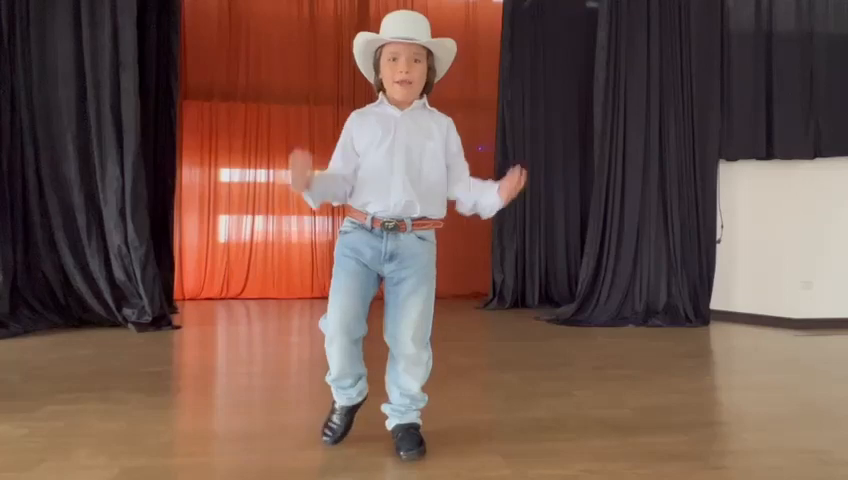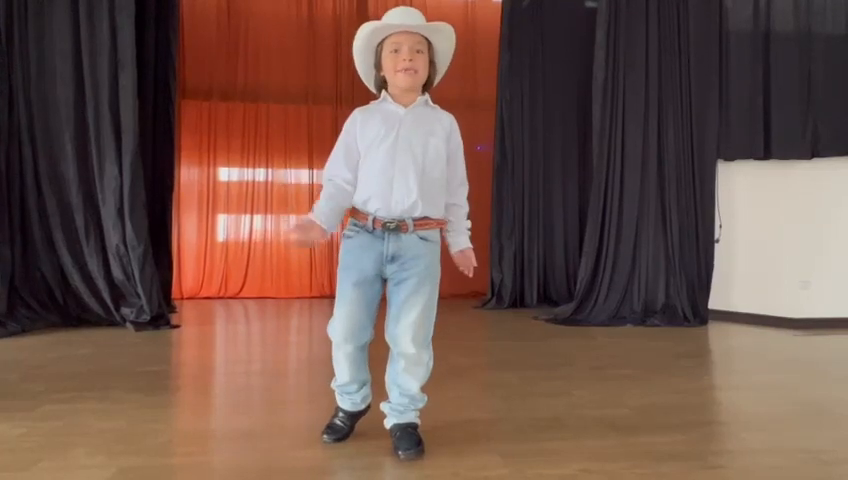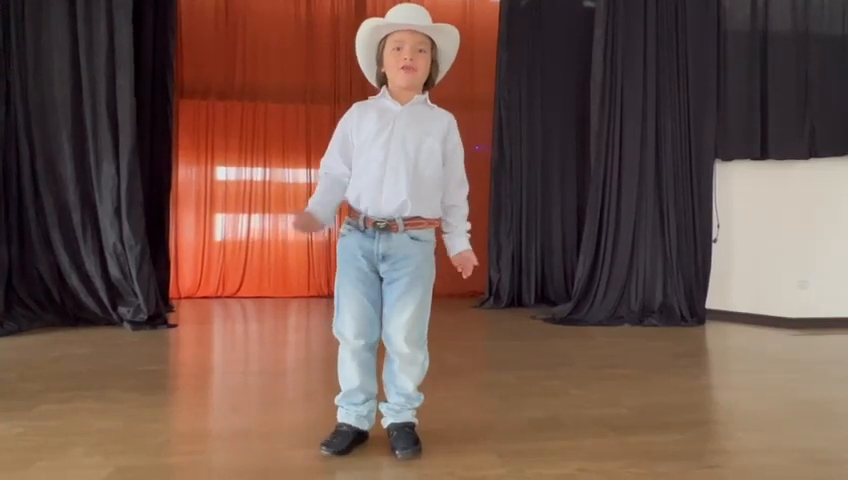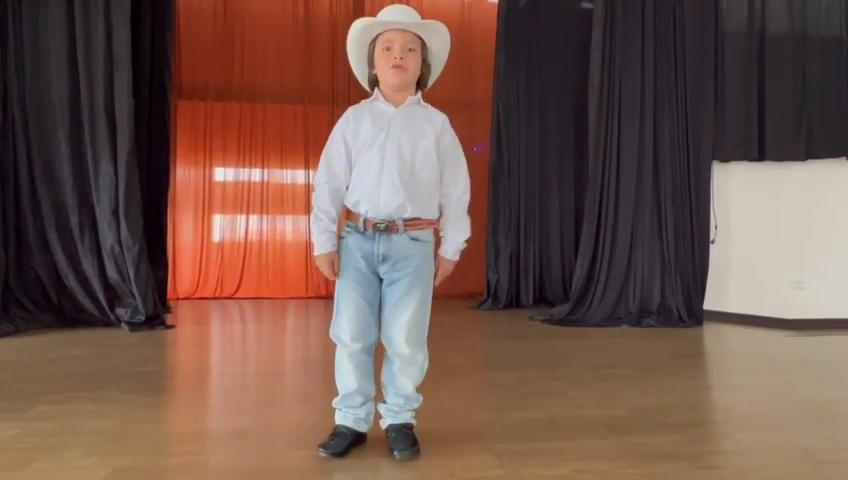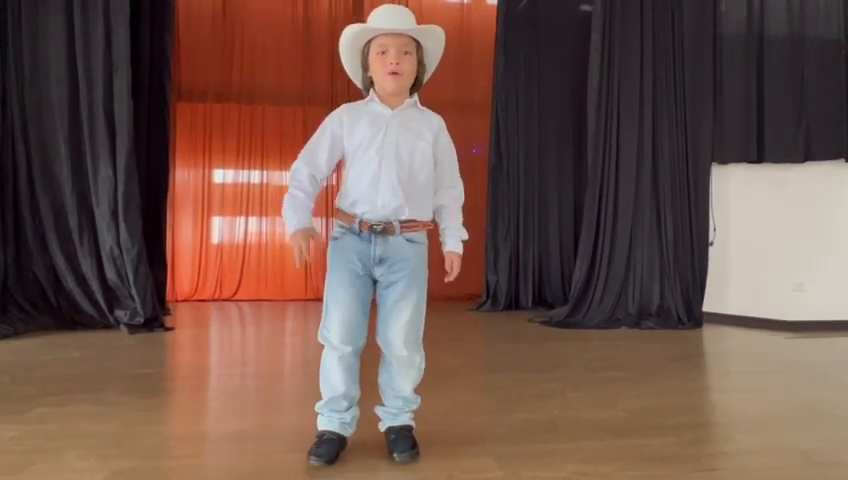
dt=0.7s
person 1, frame 1
left shoulder: (441, 126)
right shoulder: (360, 121)
left elbow: (460, 187)
right elbow: (340, 184)
left wrist: (498, 192)
right wrist: (307, 182)
left hip: (415, 243)
right hip: (359, 237)
left knee: (410, 339)
right knee: (340, 325)
left ankle: (404, 419)
right ankle: (347, 397)
person 1, frame 2
left shoulder: (444, 123)
right shoulder: (362, 120)
left elbow: (455, 190)
right elbow: (339, 181)
left wrist: (460, 241)
right wrist: (320, 222)
left hip: (419, 243)
right hip: (363, 237)
left knee: (411, 339)
right knee: (347, 330)
left ankle: (403, 418)
right ankle: (352, 403)
person 1, frame 3
left shoulder: (442, 122)
right shoulder: (358, 115)
left elbow: (454, 189)
right elbow: (335, 174)
left wrist: (458, 243)
right wrist: (317, 213)
left hip: (412, 242)
right hip: (358, 237)
left knee: (406, 338)
right knee: (354, 334)
left ankle: (401, 419)
right ankle: (354, 419)
person 1, frame 4
left shoulder: (436, 124)
right shoulder: (353, 119)
left elbow: (454, 189)
right elbow: (329, 182)
left wrist: (450, 246)
right wrist: (325, 242)
left hip: (411, 243)
right hip: (357, 240)
left knee: (405, 340)
right knee: (352, 336)
left ankle: (399, 420)
right ankle: (352, 421)
person 1, frame 5
left shoulder: (432, 125)
right shoulder: (346, 119)
left elbow: (449, 190)
right elbow: (307, 172)
left wrist: (452, 242)
right wrist: (300, 222)
left hip: (407, 246)
right hip: (350, 240)
left knee: (403, 342)
right knee: (339, 337)
left ankle: (398, 423)
right ankle: (335, 425)
